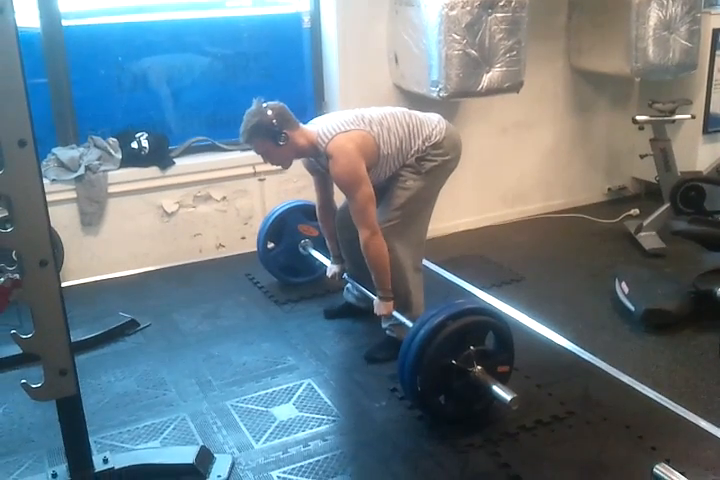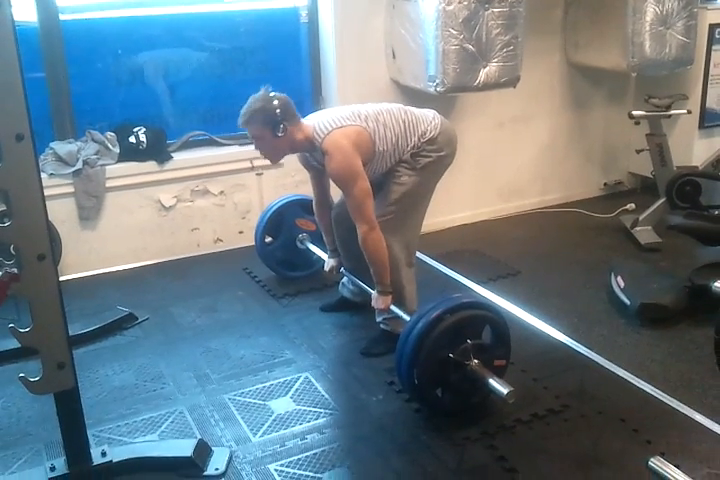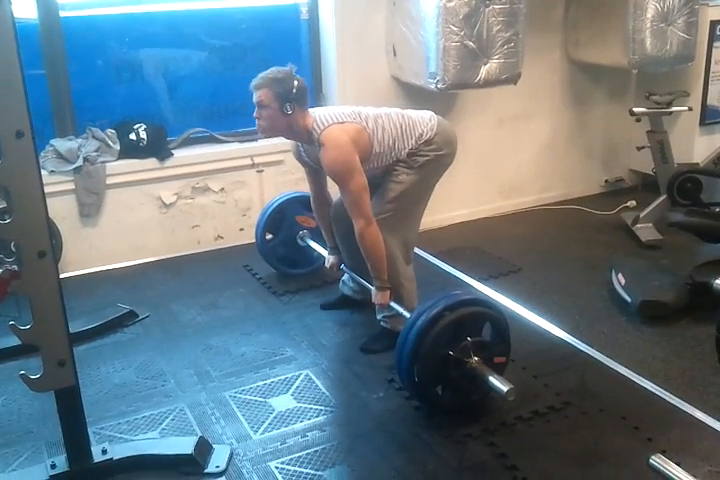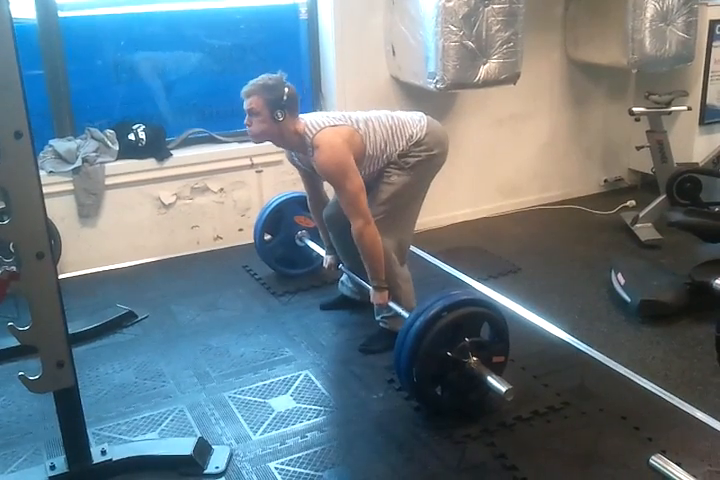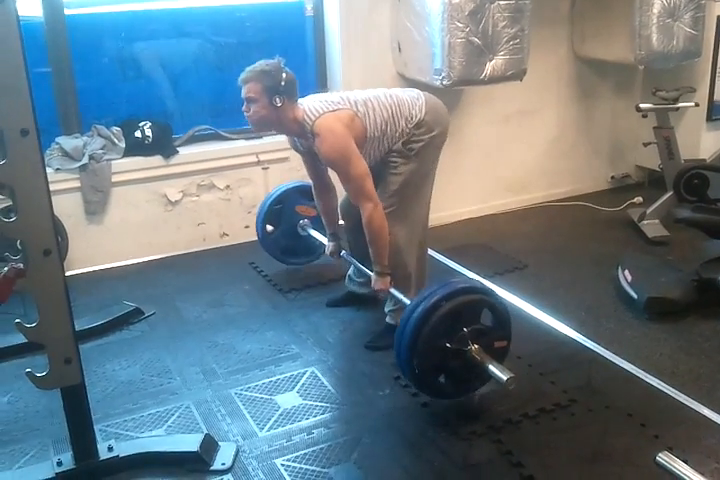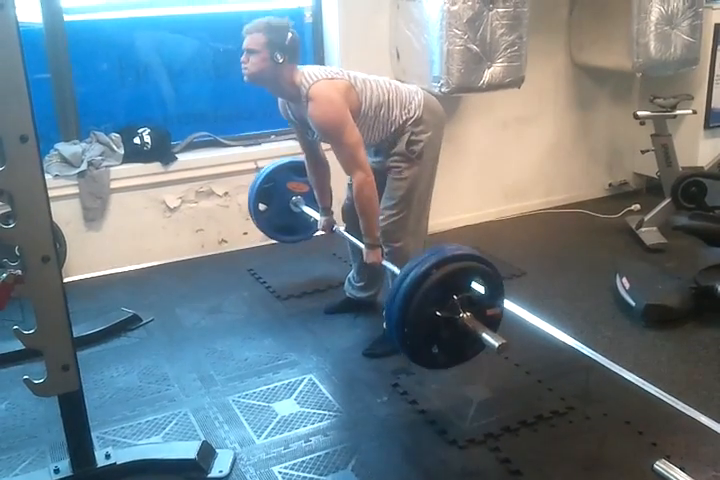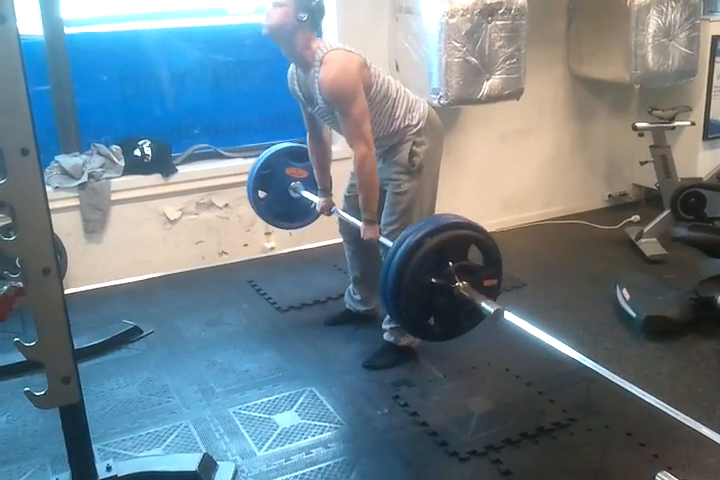
dt=0.4s
person 1, frame 1
left shoulder: (341, 155)
right shoulder: (311, 143)
left elbow: (370, 233)
right elbow: (325, 207)
left wrist: (385, 296)
right wrist: (336, 258)
left hip: (434, 147)
right hip: (404, 147)
left knee: (392, 233)
right knee: (347, 222)
left ankle: (403, 331)
right ankle: (361, 299)
person 1, frame 2
left shoulder: (337, 151)
right shoulder: (307, 141)
left elbow: (369, 228)
right elbow: (322, 202)
left wrist: (384, 291)
right wrist: (333, 252)
left hip: (430, 142)
right hip: (399, 145)
left knee: (389, 228)
right knee: (344, 217)
left ankle: (399, 325)
right ankle: (357, 293)
person 1, frame 3
left shoulder: (334, 145)
right shoulder: (302, 141)
left elbow: (364, 223)
right elbow: (320, 198)
left wrist: (382, 286)
right wrist: (332, 249)
left hip: (430, 143)
right hip: (400, 144)
left knee: (385, 227)
right knee: (342, 215)
left ankle: (398, 324)
right ankle: (357, 290)
person 1, frame 4
left shoulder: (328, 149)
right shoulder: (295, 143)
left elbow: (363, 224)
right elbow: (316, 200)
left wrist: (380, 286)
right wrist: (330, 250)
left hip: (422, 144)
right hip: (395, 141)
left knee: (379, 231)
right knee: (336, 218)
left ankle: (398, 323)
right ankle: (356, 290)
person 1, frame 5
left shoulder: (329, 135)
right shoulder: (296, 128)
left elbow: (371, 207)
right elbow: (321, 185)
left wrist: (382, 272)
right wrist: (332, 236)
left hip: (421, 124)
right hip: (393, 127)
left knee: (394, 221)
right knee: (351, 211)
left ankle: (404, 318)
right ankle: (362, 287)
person 1, frame 6
left shoulder: (322, 101)
right shoulder: (288, 101)
left elbow: (361, 176)
right elbow: (314, 157)
left wrist: (373, 245)
right wrist: (325, 211)
left hip: (417, 124)
right hip: (387, 132)
left knee: (397, 227)
right knee: (354, 213)
right ankle: (361, 293)
person 1, frame 7
left shoulder: (335, 70)
right shoulder: (296, 74)
left elbow: (362, 149)
right elbow: (317, 136)
left wrist: (371, 220)
right wrist: (324, 192)
left hip: (414, 137)
right hip: (382, 141)
left knee: (398, 239)
right knee: (352, 226)
left ankle: (402, 338)
right ankle: (362, 304)
